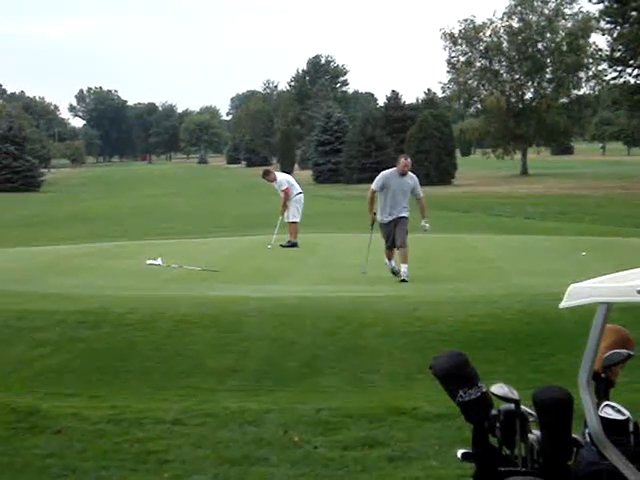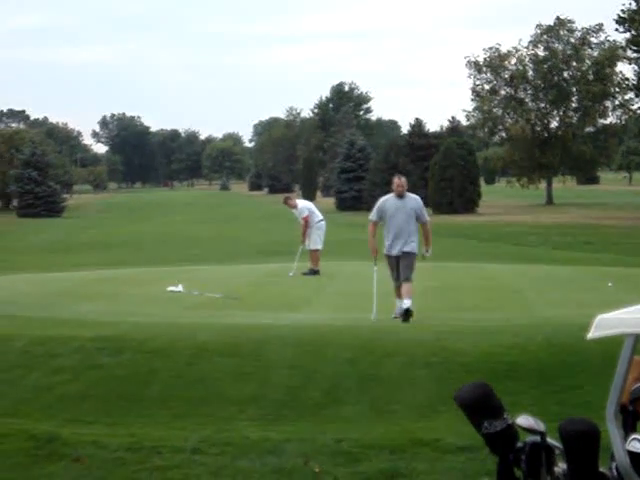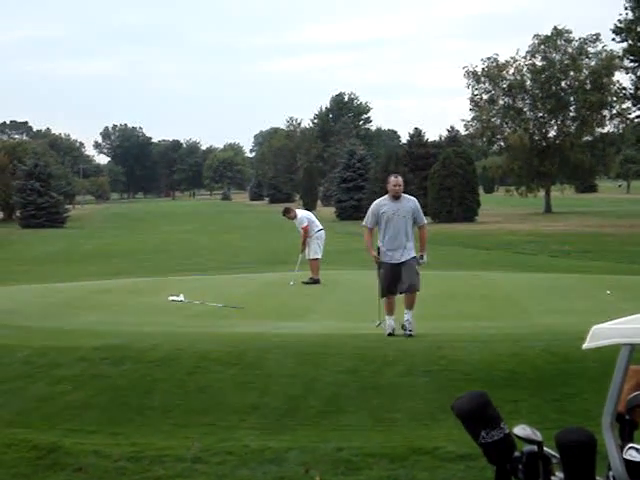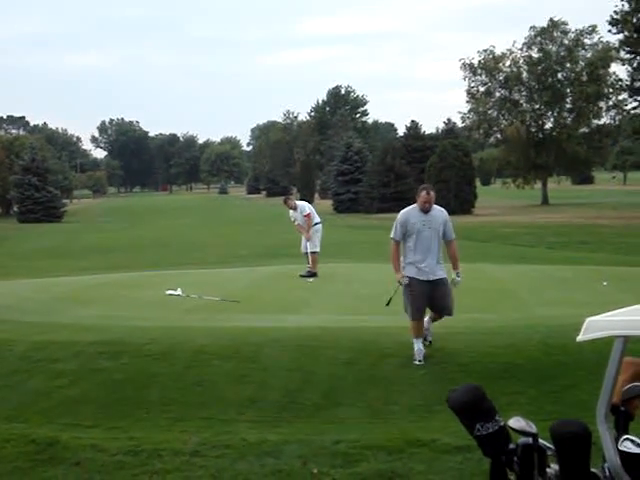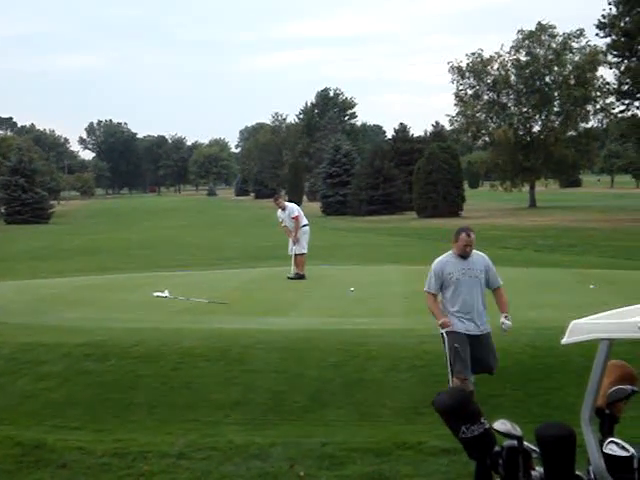
dt=1s
person 1, frame 1
left shoulder: (413, 179)
right shoulder: (385, 175)
left elbow: (420, 199)
right elbow: (371, 192)
left wrist: (424, 219)
right wrist: (371, 213)
left hip: (401, 215)
right hip: (386, 217)
left knee: (401, 242)
right knee: (390, 245)
left ankle: (404, 272)
right ankle: (390, 263)
person 1, frame 2
left shoulder: (415, 201)
right shoulder: (383, 202)
left elbow: (425, 224)
right elbow: (373, 223)
left wrist: (428, 246)
right wrist: (372, 244)
left hip: (409, 247)
right hip: (391, 248)
left knee: (406, 278)
right knee: (398, 280)
left ankle: (407, 307)
right ankle: (399, 306)
person 1, frame 3
left shoulder: (412, 203)
right shoulder: (378, 205)
left elbow: (421, 227)
right elbow: (368, 229)
left wrist: (422, 252)
right wrist: (371, 250)
left hip: (408, 255)
right hip: (386, 256)
left knee: (412, 287)
right knee: (389, 292)
left ankle: (408, 318)
right ankle: (390, 323)
person 1, frame 4
left shoulder: (442, 214)
right shoulder: (405, 215)
left elbow: (450, 242)
right elbow: (395, 244)
left wrist: (456, 270)
right wrist: (397, 271)
left hip: (438, 272)
right hip: (413, 273)
left knee: (443, 310)
right knee: (416, 313)
left ankle: (427, 323)
right ankle: (418, 349)
person 1, frame 5
left shoulder: (482, 260)
right shoulder: (441, 264)
left elbow: (497, 289)
right elbow: (430, 296)
left wrist: (505, 314)
right wrist: (440, 317)
left hip: (481, 327)
right hip: (455, 328)
left knee: (487, 366)
right knee: (460, 372)
left ankle: (462, 383)
